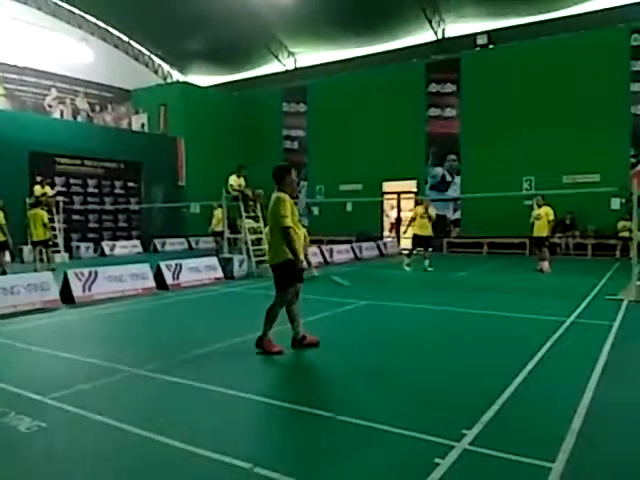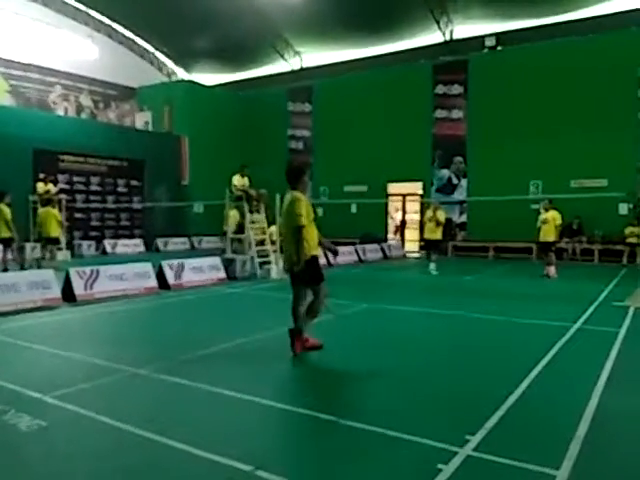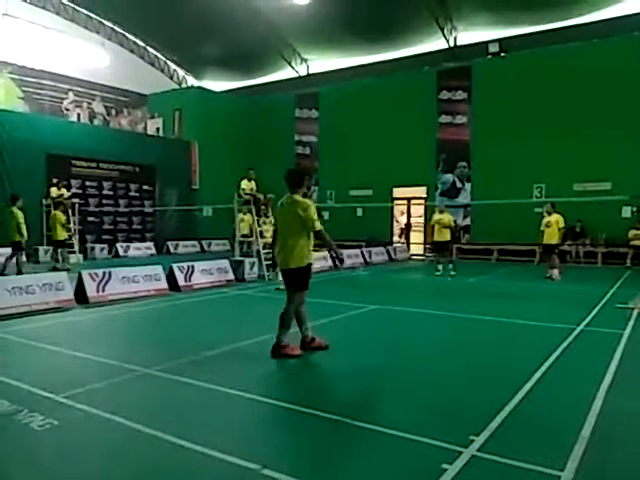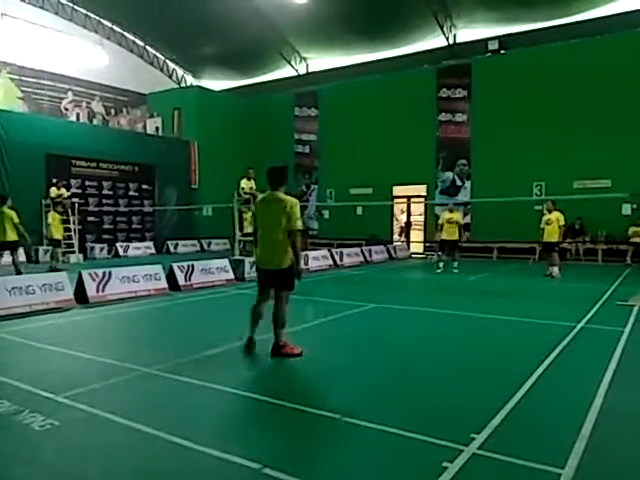
dt=0.5s
person 1, frame 1
left shoulder: (283, 199)
right shoulder: (282, 200)
right elbow: (287, 232)
right wrist: (298, 258)
left hip: (288, 257)
right hip: (285, 258)
left knee: (293, 296)
right knee: (282, 298)
left ankle: (298, 336)
right ankle: (264, 338)
person 1, frame 2
left shoulder: (290, 199)
right shoulder: (299, 200)
right elbow: (300, 231)
left wrist: (326, 244)
right wrist: (300, 259)
left hip: (292, 258)
right hip: (304, 257)
left knee: (300, 297)
right knee: (320, 294)
left ankle: (301, 335)
right ankle: (300, 331)
person 1, frame 3
left shoulder: (281, 204)
right shoulder: (305, 205)
left elbow: (276, 233)
right elbow: (319, 233)
left wrist: (275, 255)
right wrist: (336, 252)
left hip: (285, 260)
right hip: (299, 261)
left knee: (298, 300)
right knee: (293, 302)
left ankle: (307, 338)
right ankle: (280, 344)
person 1, frame 4
left shoulder: (259, 203)
right shoulder: (291, 203)
left elbow: (257, 231)
right elbow: (294, 235)
right wrist: (298, 262)
left hip: (263, 261)
right hip: (283, 262)
left knee: (262, 299)
right knee: (281, 302)
left ankle: (251, 338)
right ankle: (280, 344)
